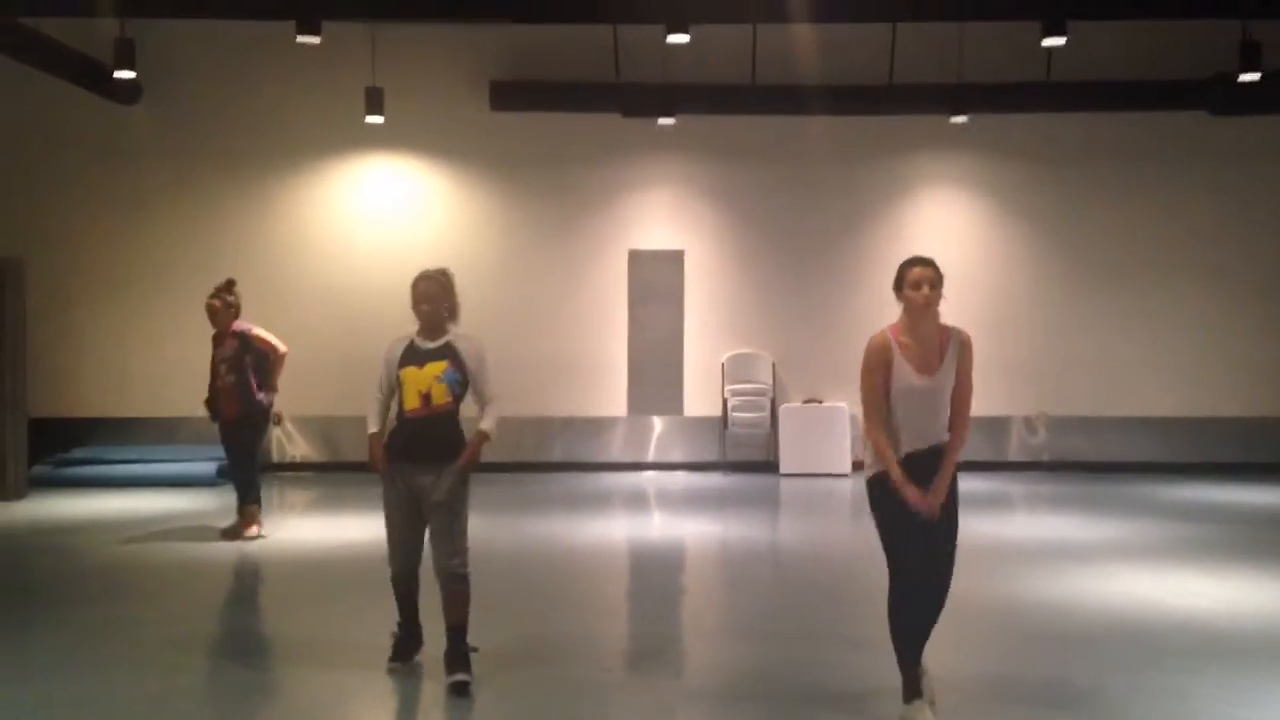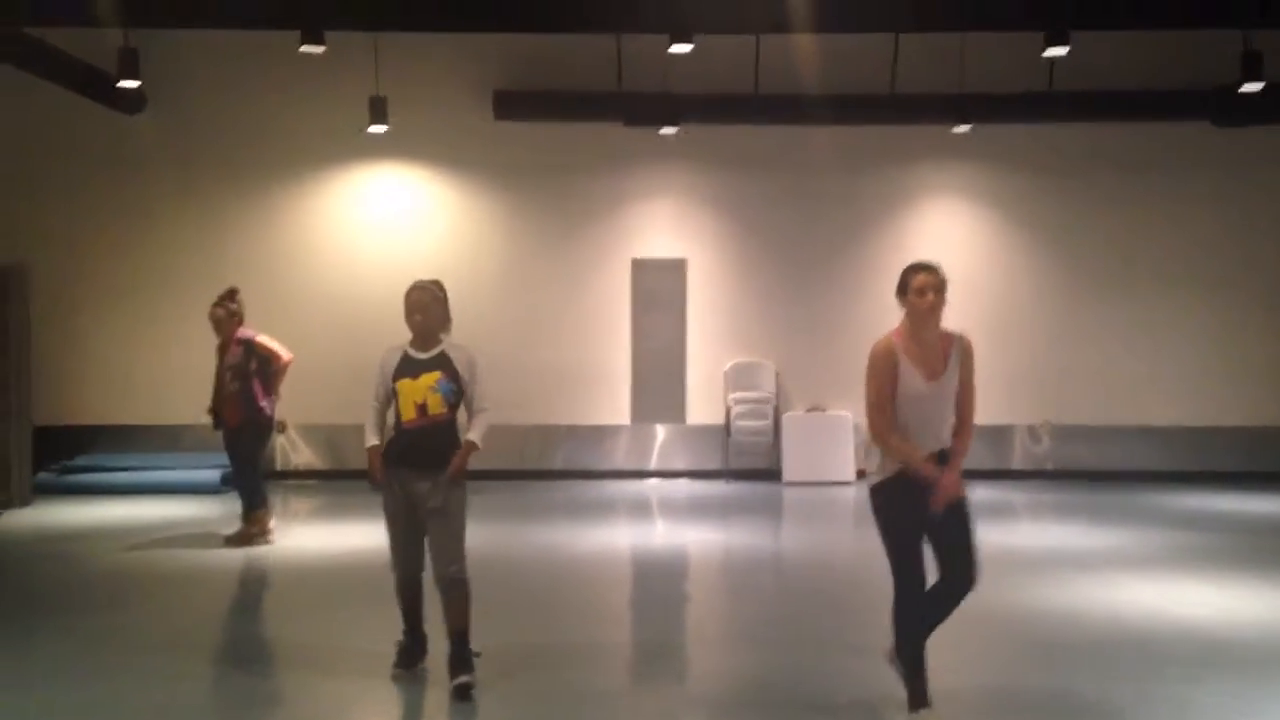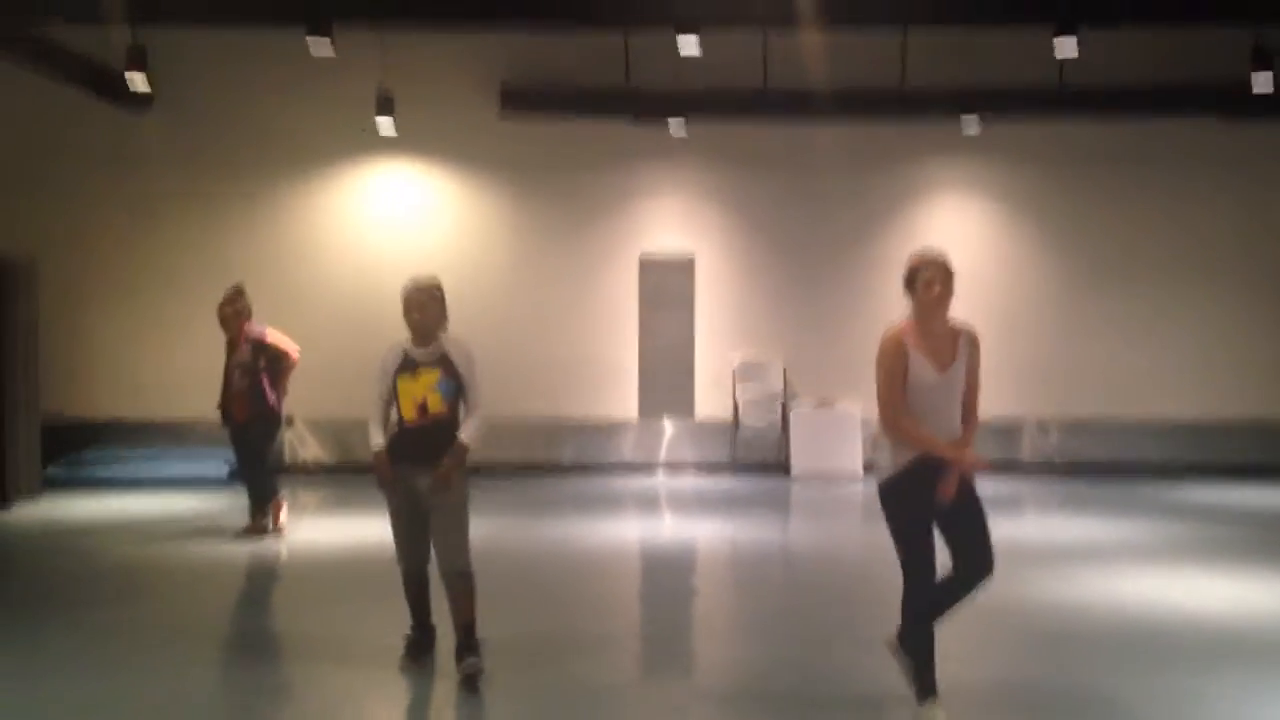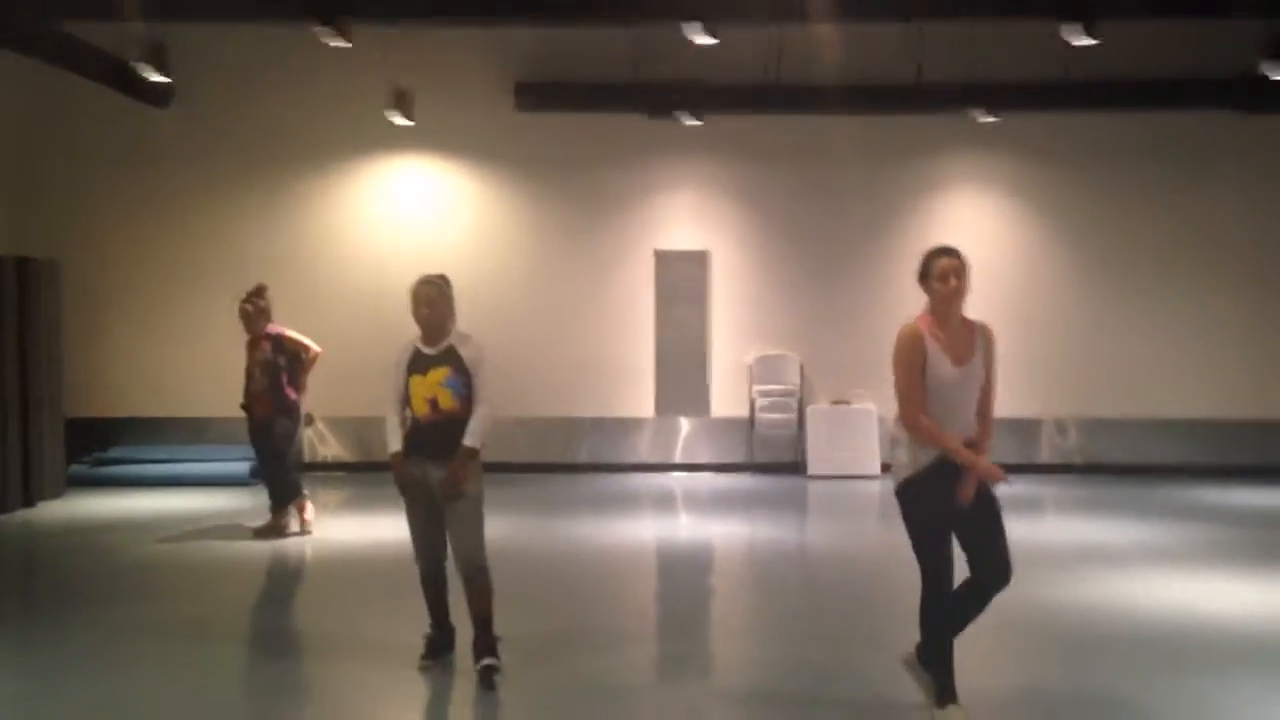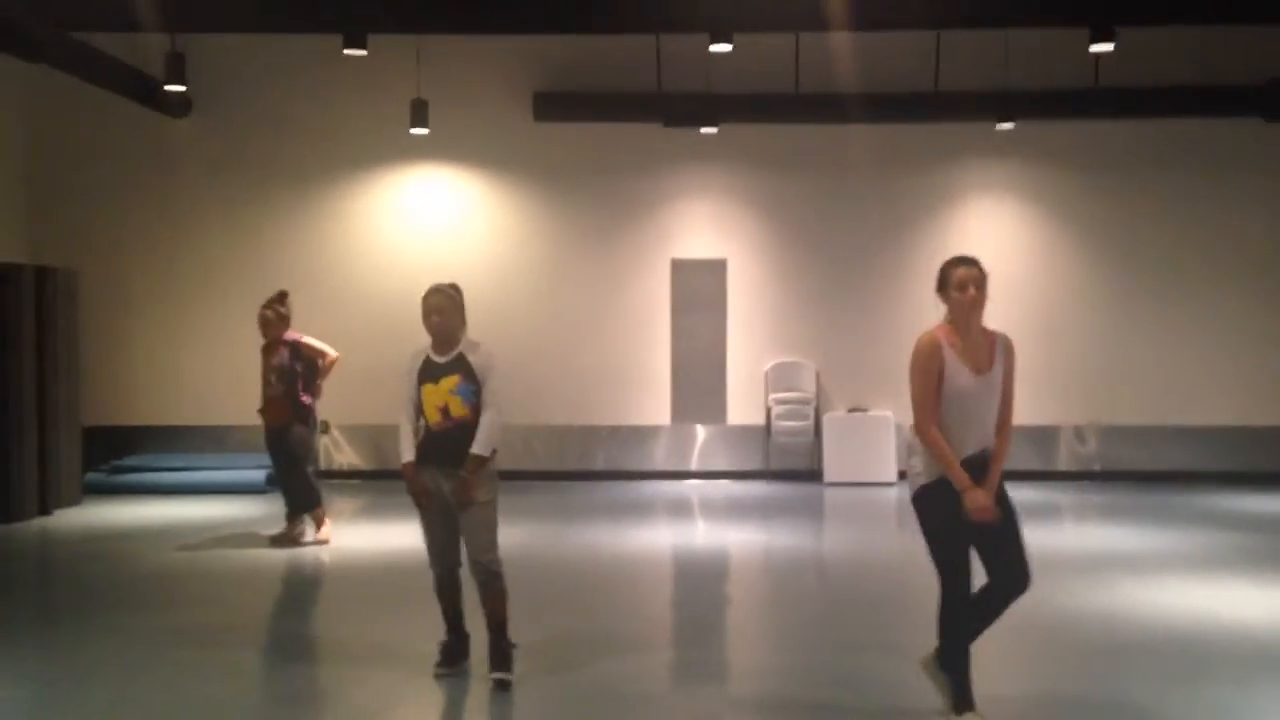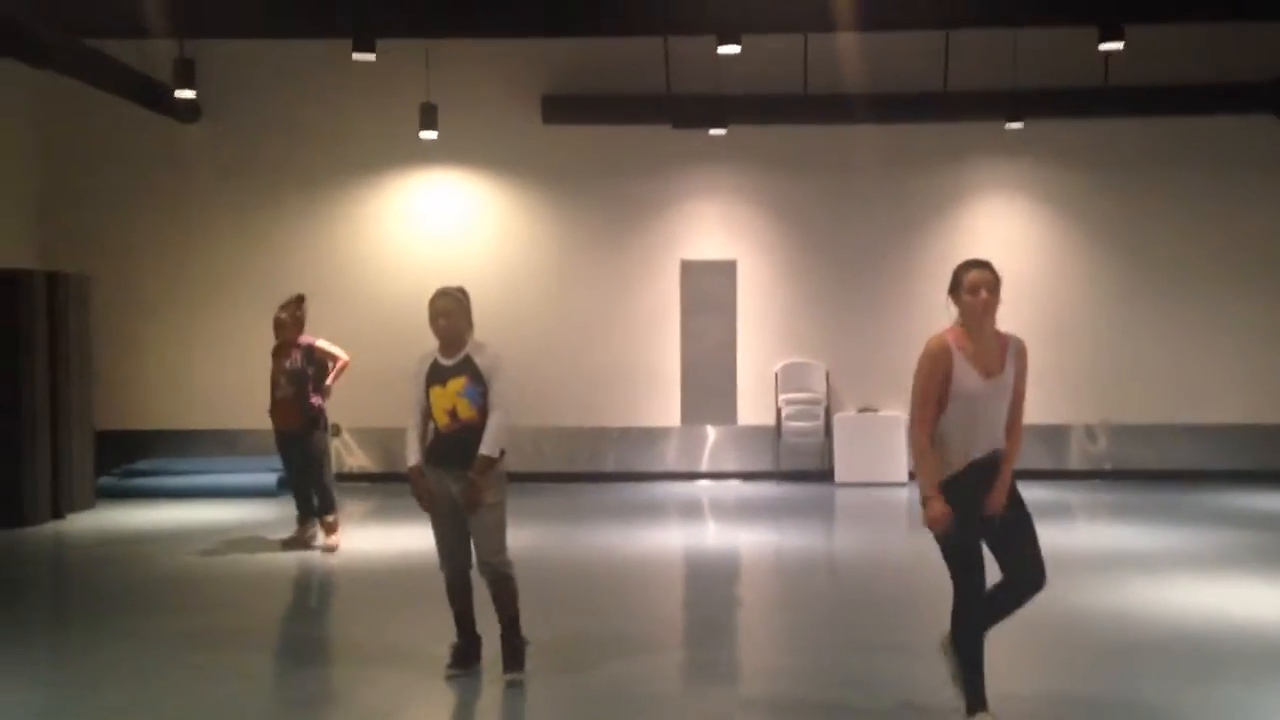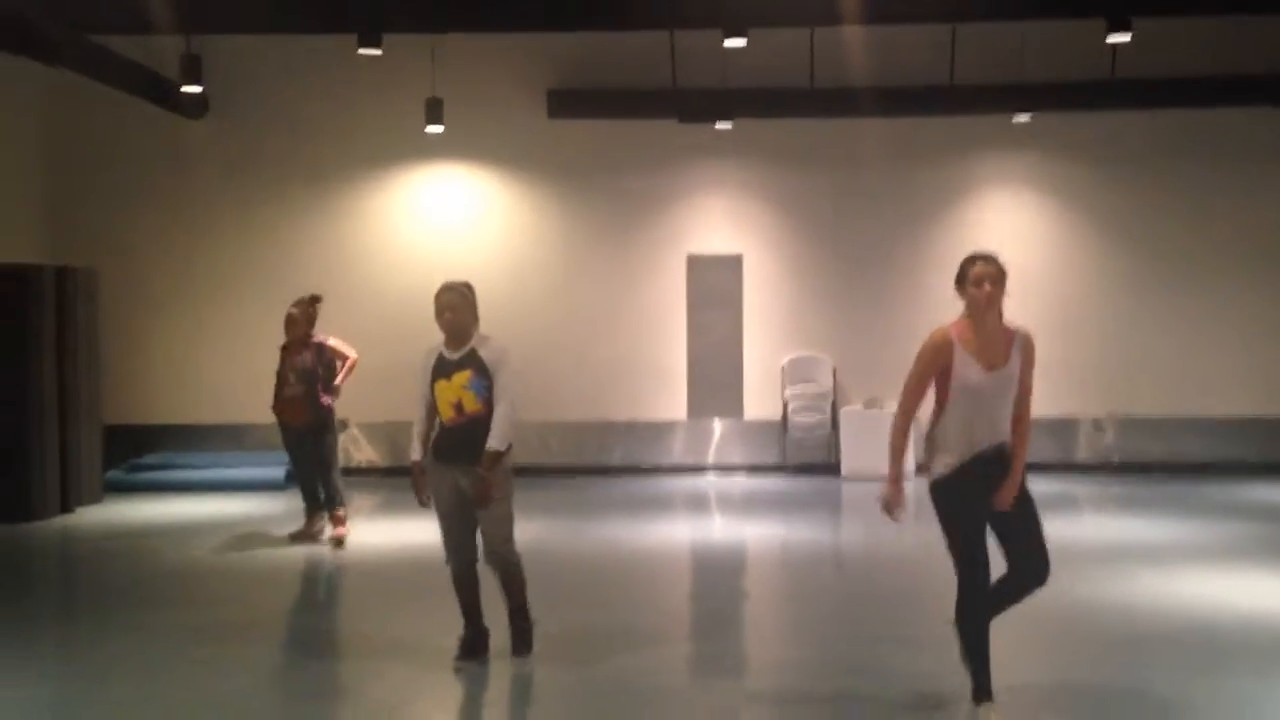
dt=0.1s
person 1, frame 1
left shoulder: (959, 343)
right shoulder: (881, 346)
left elbow: (960, 419)
right elbow: (873, 424)
left wrist: (942, 483)
right wrist: (902, 485)
left hip: (937, 469)
right hip: (891, 473)
left knee: (939, 577)
right knee: (906, 578)
left ankle: (913, 659)
person 1, frame 2
left shoulder: (961, 348)
right shoulder: (886, 350)
left elbow: (964, 424)
right elbow: (881, 429)
left wrist: (950, 477)
right wrist: (933, 475)
left hip: (943, 472)
right hip: (896, 479)
left knee: (961, 577)
right knee: (909, 585)
left ankle: (904, 650)
person 1, frame 3
left shoulder: (967, 340)
right shoulder: (896, 342)
left elbow: (969, 413)
right elbow: (893, 421)
left wrist: (954, 470)
right wrist: (953, 455)
left hip: (948, 467)
right hip: (905, 472)
left knee: (977, 564)
right knee: (920, 579)
left ankle: (907, 638)
person 1, frame 4
left shoulder: (982, 335)
right shoulder: (913, 336)
left elbow: (984, 413)
right elbow: (912, 418)
left wrist: (973, 471)
right wrist: (972, 460)
left hip: (965, 467)
right hip: (921, 473)
left knee: (995, 571)
right knee: (937, 583)
left ankle: (925, 654)
person 1, frame 5
left shoulder: (1002, 346)
right shoulder: (931, 345)
left elbow: (1003, 424)
right elbow: (925, 428)
left wrist: (990, 483)
right wrist: (965, 487)
left hip: (983, 474)
right hip: (939, 482)
left knee: (1013, 579)
right knee: (956, 589)
left ankle: (943, 659)
person 1, frame 6
left shoulder: (1015, 349)
right shoulder: (940, 349)
left elbow: (1013, 426)
right elbow: (920, 428)
left wrist: (1002, 483)
right wrist: (930, 496)
left hip: (993, 474)
right hip: (949, 480)
left knee: (1030, 576)
right knee: (969, 590)
left ankle: (959, 642)
person 1, frame 7
left shoulder: (1022, 342)
right shoulder: (944, 342)
left elbow: (1021, 418)
right elbow: (906, 410)
left wrist: (1013, 478)
right wrist: (895, 478)
left hip: (1000, 466)
right hip: (954, 471)
left knee: (1034, 569)
right knee: (973, 579)
left ankle: (971, 626)
person 2, frame 1
left shoulder: (467, 348)
right shoulder: (398, 349)
left elbow: (488, 402)
right elbow: (381, 398)
left wrist: (479, 440)
right wrist: (375, 438)
left hip: (447, 467)
right hip: (400, 465)
left knee: (451, 561)
right knee: (402, 559)
left ankle: (458, 654)
right ankle: (409, 633)
person 2, frame 2
left shoulder: (460, 357)
right shoulder: (392, 358)
left elbow: (478, 411)
right elbow: (377, 408)
left wrist: (466, 450)
right wrist: (374, 450)
left hip: (443, 474)
right hip: (399, 473)
left knee: (450, 566)
right knee: (405, 566)
left ankle: (460, 658)
right ankle: (413, 641)
person 2, frame 3
left shoulder: (458, 353)
right shoulder: (394, 357)
left elbow: (474, 409)
right elbow: (380, 410)
left wrist: (459, 455)
right wrist: (379, 454)
left hip: (445, 466)
right hip: (402, 467)
left knee: (454, 558)
right knee: (411, 558)
left ankle: (467, 647)
right ankle: (421, 634)
person 2, frame 4
left shoulder: (467, 348)
right shoulder: (406, 354)
left elbow: (480, 409)
right elbow: (396, 410)
left wrist: (463, 458)
right wrist: (397, 458)
left hip: (458, 463)
right hip: (417, 463)
left knee: (470, 553)
right knee: (428, 557)
left ankle: (485, 642)
right ankle: (440, 635)
person 2, frame 5
left shoulder: (478, 356)
right shoulder: (418, 363)
left elbow: (491, 414)
right elbow: (409, 419)
left wrist: (471, 471)
right wrist: (410, 469)
left hip: (473, 470)
right hip: (430, 471)
left knee: (484, 558)
right knee: (443, 563)
left ankle: (499, 648)
right ankle: (456, 642)
person 2, frame 6
left shoulder: (485, 358)
right shoulder: (425, 366)
left elbow: (497, 415)
right elbow: (417, 422)
left wrist: (479, 472)
right wrist: (416, 473)
left hip: (482, 471)
right hip: (439, 473)
left knee: (493, 559)
right knee: (453, 565)
left ankle: (512, 642)
right ankle: (467, 644)
person 2, frame 7
left shoulder: (491, 352)
right shoulder: (432, 359)
left elbow: (504, 408)
right elbow: (424, 416)
left wrist: (489, 466)
right wrist: (418, 467)
left hip: (487, 464)
right hip: (444, 468)
left knee: (499, 549)
right knee: (459, 557)
left ankle: (520, 622)
right ankle: (474, 635)
person 3, frame 1
left shoulder: (247, 333)
right shoulder: (218, 339)
left elbow: (280, 351)
left wrist: (270, 384)
right wrist: (213, 404)
left hip: (251, 411)
right hip: (228, 413)
left knee: (246, 462)
right knee: (236, 466)
left ankle: (253, 517)
right ankle: (245, 517)
person 3, frame 2
left shoulder: (251, 341)
right shoulder: (224, 347)
left elbow: (285, 358)
left wrist: (272, 390)
right wrist: (217, 411)
left hip: (255, 418)
right hip: (232, 420)
left knee: (250, 468)
right knee: (240, 474)
left ankle: (263, 518)
right ankle: (250, 524)
person 3, frame 3
left shoulder: (259, 338)
right shoulder: (232, 344)
left elbow: (293, 354)
left wrist: (280, 385)
right wrist: (226, 408)
left hip: (262, 412)
right hip: (238, 416)
left knee: (259, 461)
right knee: (247, 468)
left ankle: (277, 505)
right ankle: (259, 517)
person 3, frame 4
left shoulder: (279, 336)
right shoulder: (252, 343)
left elbow: (314, 351)
left wrist: (300, 382)
right wrist: (248, 405)
left hip: (282, 410)
right hip: (259, 415)
left knee: (281, 458)
right knee: (267, 467)
left ankle: (301, 502)
right ankle: (279, 516)
person 3, frame 5
left shoulder: (297, 343)
right shoulder: (267, 349)
left elbow: (332, 355)
left wrist: (316, 385)
right wrist: (265, 411)
left hip: (299, 418)
right hip: (274, 422)
left knee: (301, 467)
right knee: (284, 475)
left ankle: (321, 519)
right ankle: (295, 524)
person 3, frame 6
left shoulder: (310, 346)
right shoulder: (278, 351)
left elbow: (343, 358)
left wrist: (327, 386)
right wrist: (275, 414)
left hip: (310, 421)
right hip: (285, 425)
left knee: (319, 471)
right knee: (296, 478)
left ankle: (331, 526)
right ankle: (306, 527)
person 3, frame 7
left shoulder: (320, 345)
right shoulder: (286, 349)
left elbow: (352, 357)
left wrist: (336, 384)
right wrist: (279, 409)
left hip: (318, 420)
right hip: (292, 423)
left knee: (327, 468)
right knee: (304, 473)
left ankle: (339, 521)
right ankle: (314, 520)
